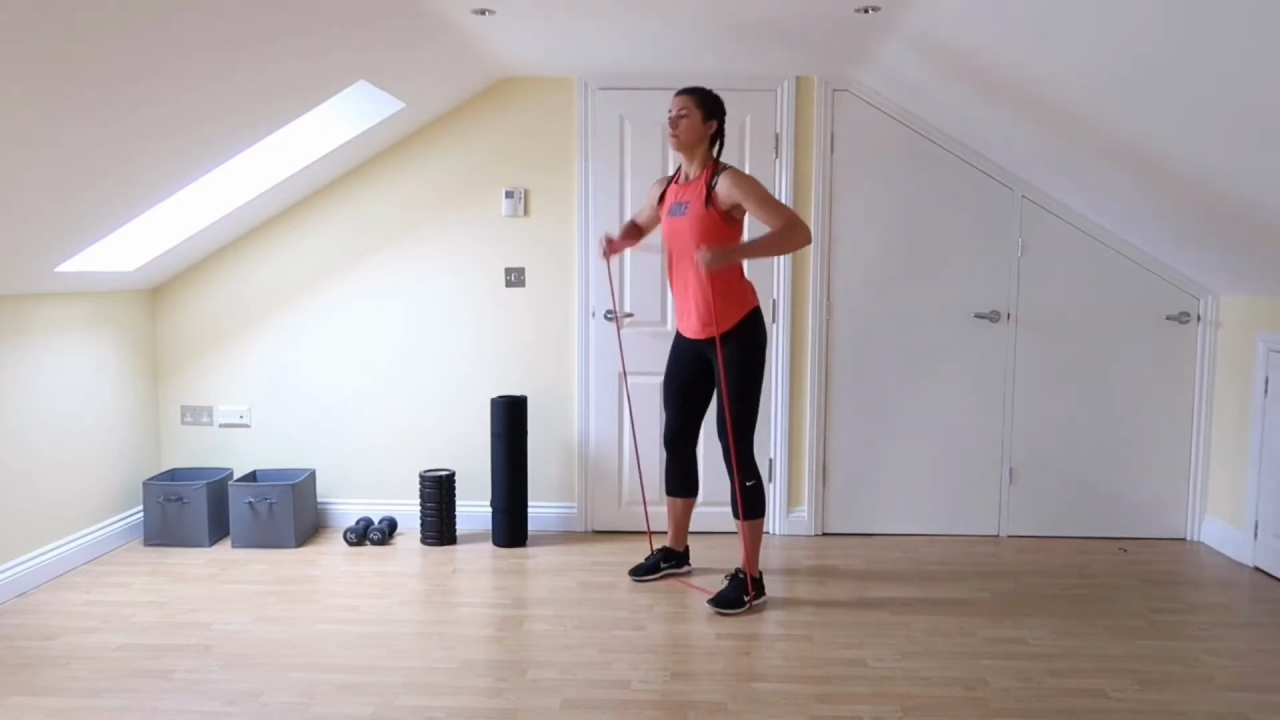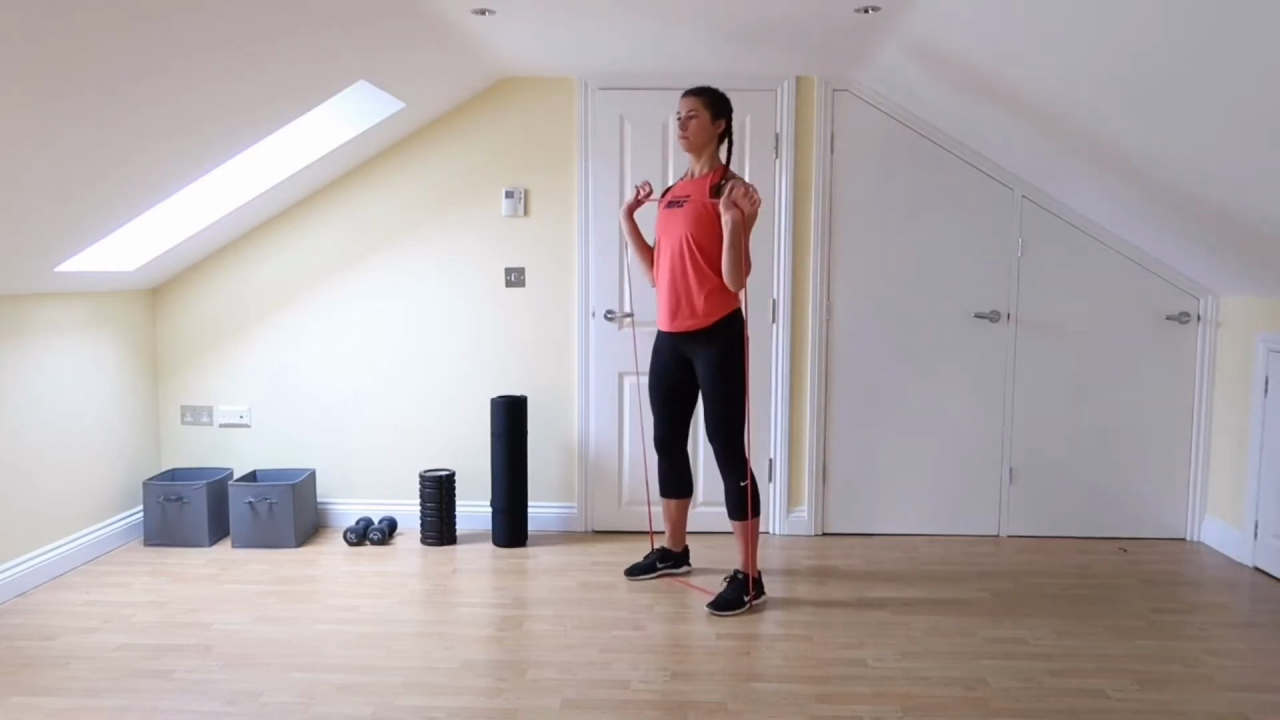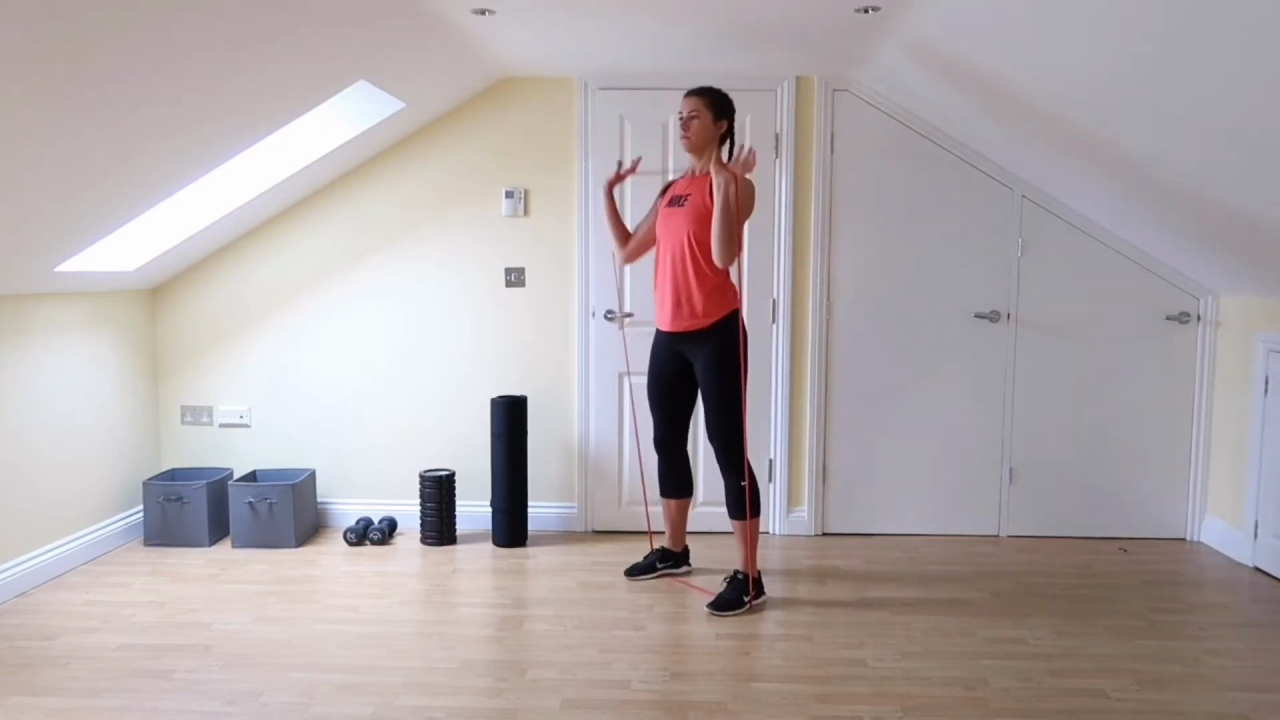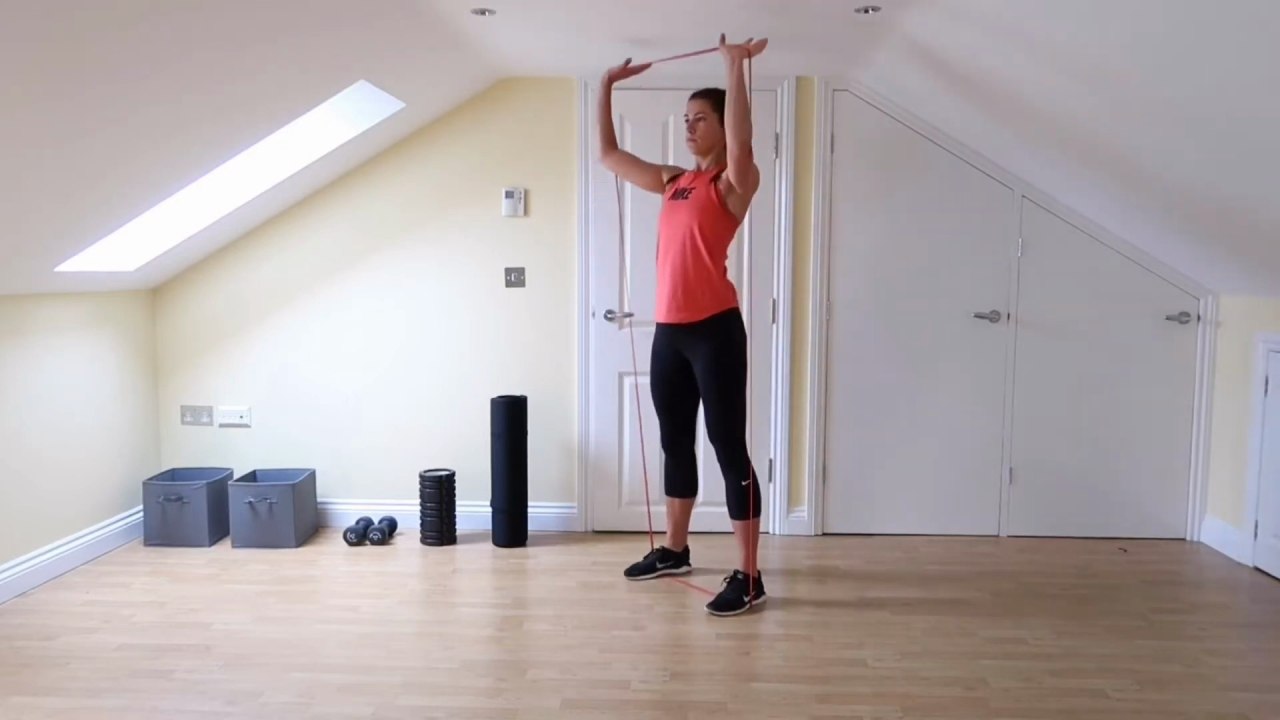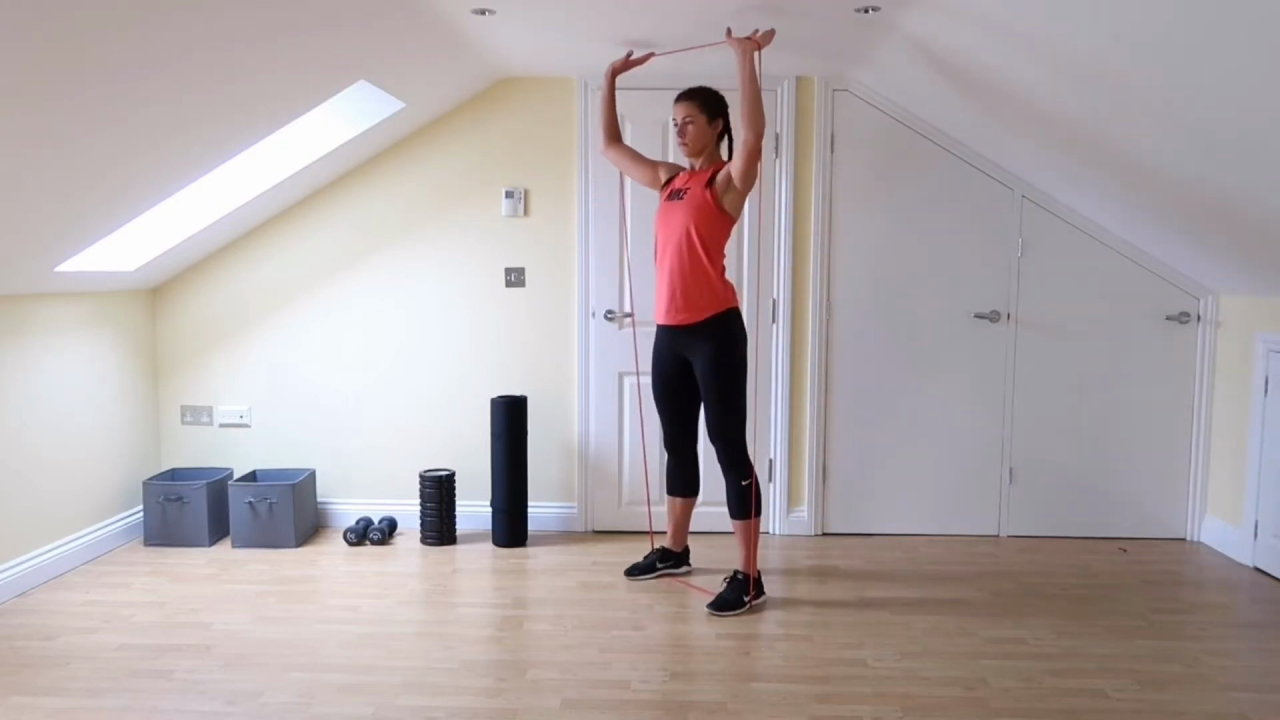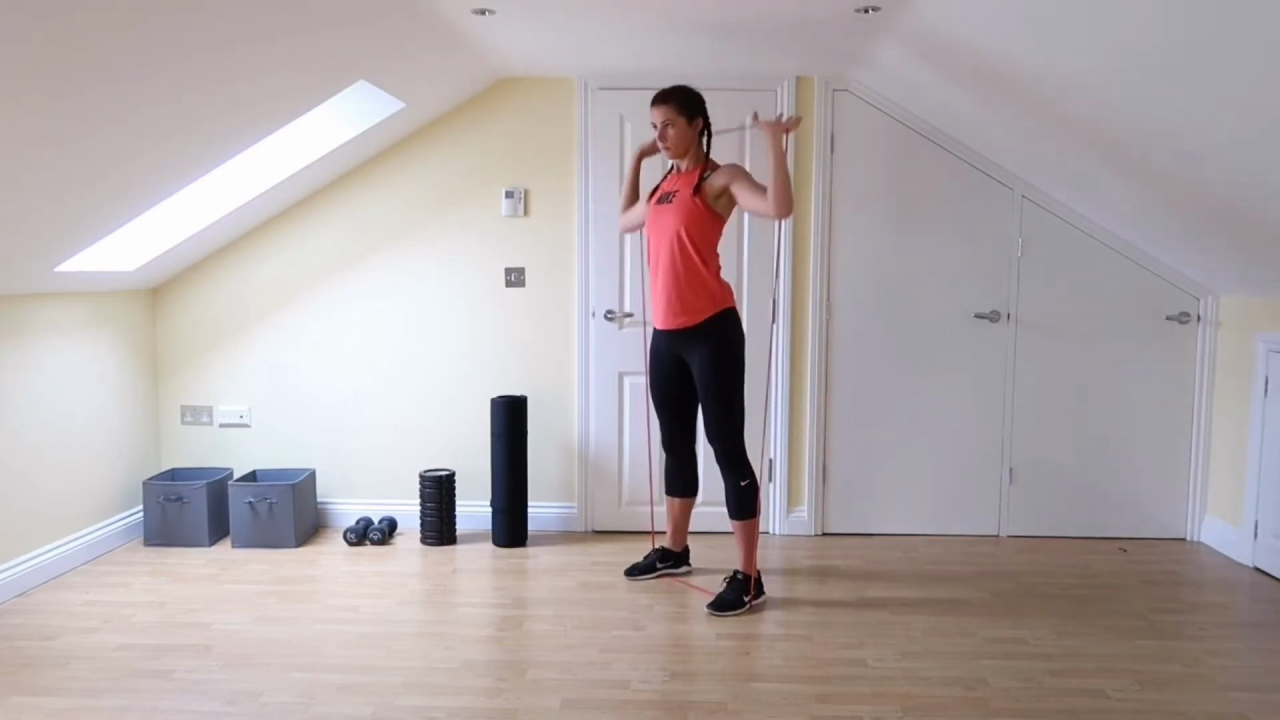
dt=0.5s
person 1, frame 1
left shoulder: (728, 182)
right shoulder: (666, 188)
left elbow: (797, 232)
right elbow: (638, 227)
left wrist: (733, 252)
right wrist: (620, 240)
left hip: (737, 333)
right hip: (689, 336)
left knee: (736, 449)
right knee: (676, 439)
left ankle: (750, 577)
right ankle: (675, 549)
person 1, frame 2
left shoulder: (732, 190)
right shoulder: (672, 193)
left elbow: (735, 280)
left wrist: (734, 223)
right wrist: (627, 218)
left hip: (717, 335)
right hip: (670, 336)
left knee: (727, 450)
right knee: (668, 442)
left ankle: (748, 577)
right ankle: (673, 550)
person 1, frame 3
left shoulder: (732, 183)
right shoulder: (670, 191)
left elbow: (724, 257)
right elbow: (626, 252)
left wrist: (725, 185)
right wrist: (610, 192)
left hip: (716, 334)
right hip: (668, 335)
left knee: (727, 448)
right knee: (667, 442)
left ankle: (748, 576)
right ankle: (674, 549)
person 1, frame 4
left shoulder: (735, 182)
right shoulder: (672, 180)
left elbow: (741, 145)
right elbow: (607, 154)
left wrist: (735, 67)
right wrist: (607, 87)
left hip: (715, 329)
right hip: (669, 330)
left knee: (728, 447)
right knee: (675, 442)
left ankle: (749, 577)
right ankle: (674, 549)
person 1, frame 5
left shoulder: (730, 179)
right shoulder: (667, 178)
left elbow: (754, 134)
right elbow: (610, 144)
left wrist: (746, 58)
right wrist: (612, 78)
left hip: (714, 330)
right hip: (669, 331)
left knee: (729, 448)
right knee: (677, 443)
left ankle: (748, 576)
right ankle: (674, 549)
person 1, frame 6
left shoulder: (722, 178)
right shoulder: (663, 184)
left elbow: (779, 208)
right elbow: (625, 219)
left wrist: (775, 142)
right wrist: (638, 160)
left hip: (711, 331)
right hip: (666, 334)
left knee: (727, 448)
right knee: (675, 444)
left ankle: (748, 576)
right ankle: (674, 549)
